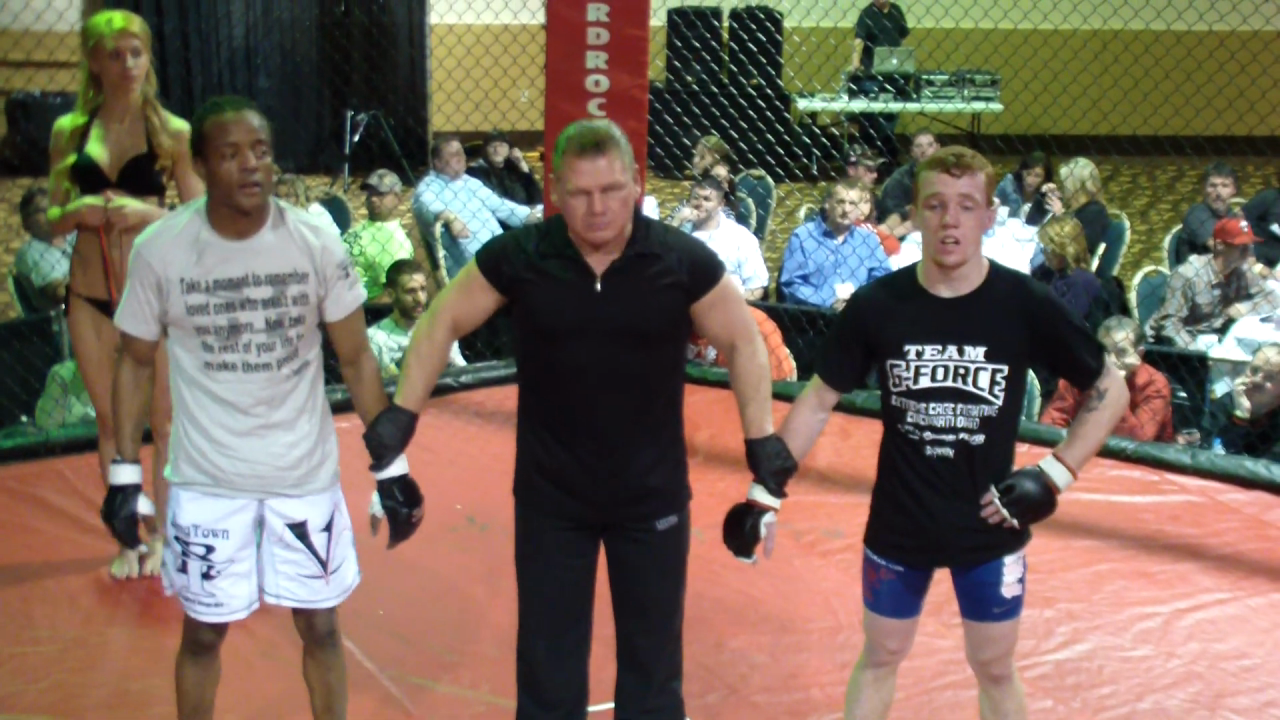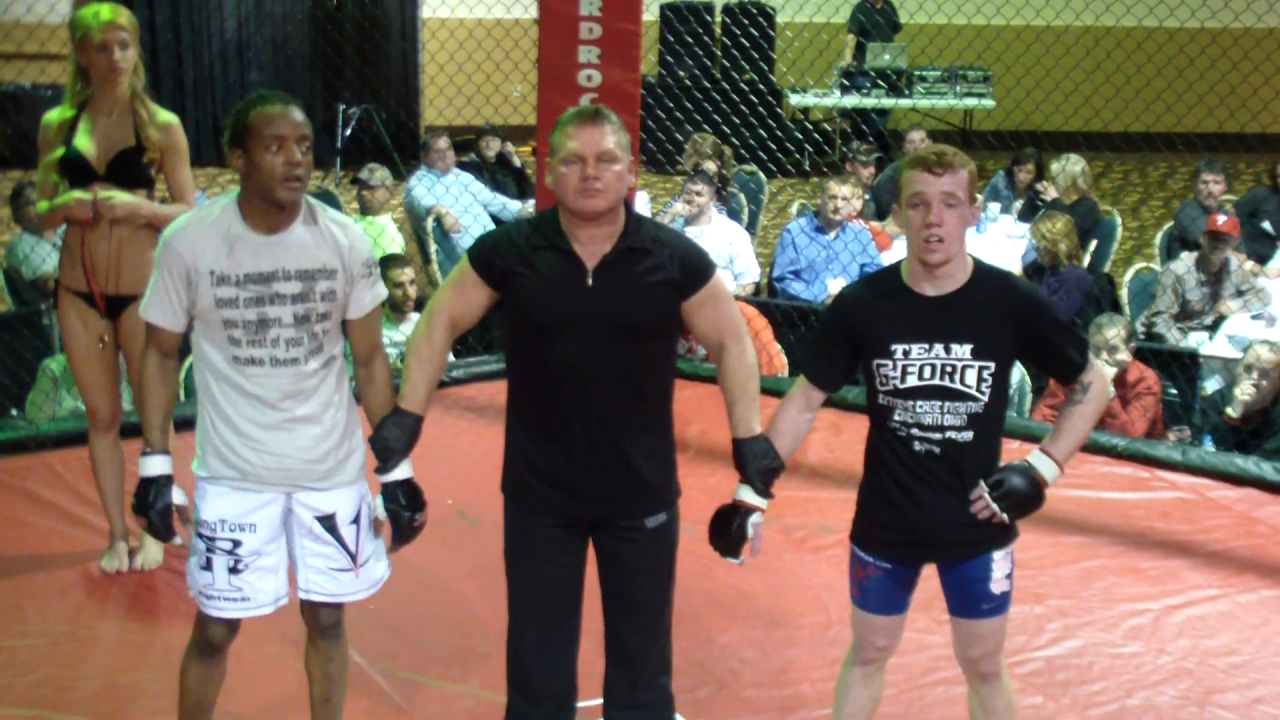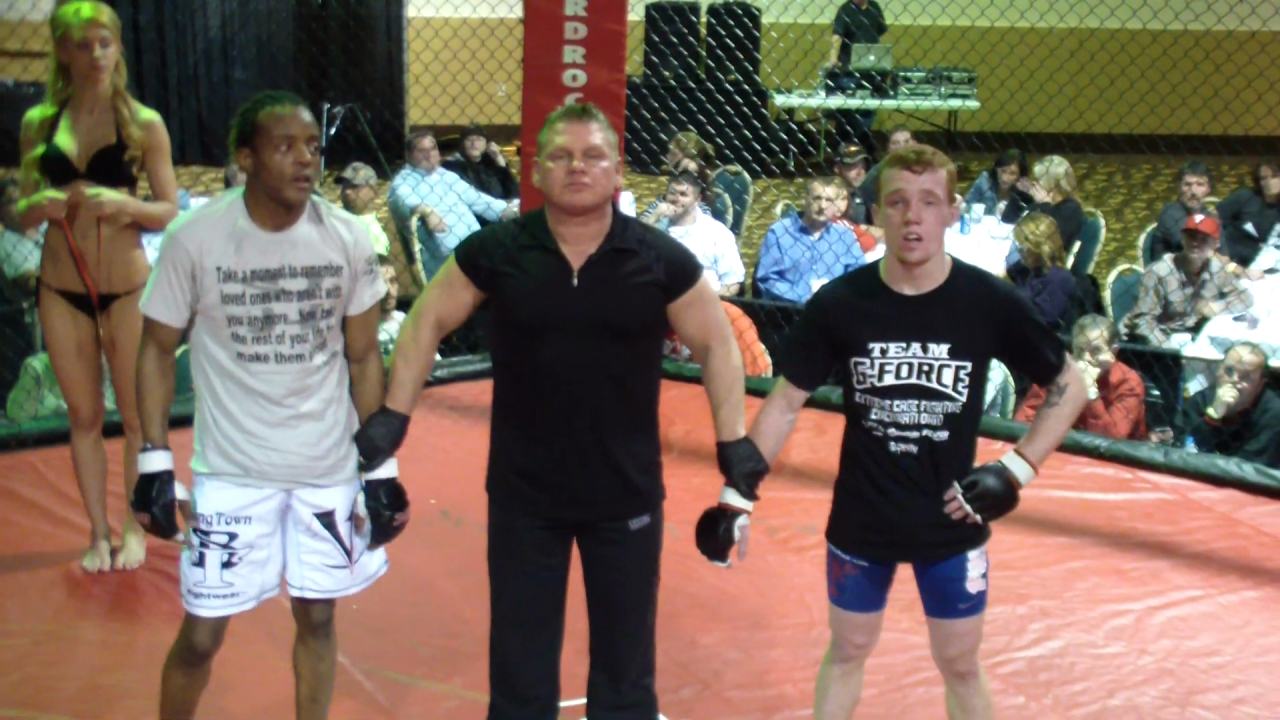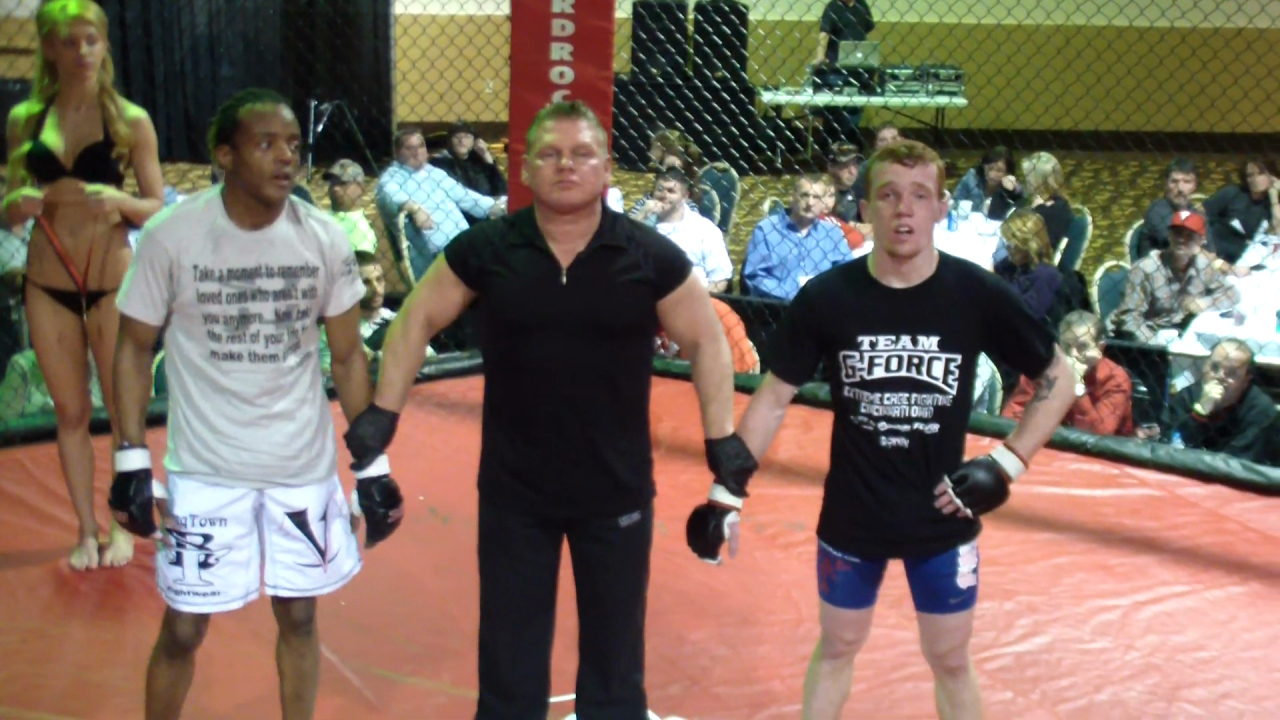
dt=0.3s
person 1, frame 1
left shoulder: (317, 242)
right shoulder: (158, 249)
left elbow: (356, 358)
right elbow: (135, 362)
left wrist: (391, 464)
right wrist: (124, 473)
left hip: (306, 473)
right hip: (206, 478)
left knee: (320, 625)
right knee: (203, 631)
person 1, frame 2
left shoulder: (345, 240)
right shoulder: (188, 241)
left elbow: (369, 361)
right elbow: (160, 355)
left wrist: (397, 468)
right wrist: (155, 465)
left hip: (332, 468)
right hip: (233, 472)
left knee: (327, 619)
right knee: (214, 630)
person 1, frame 3
left shoulder: (348, 238)
right shoulder: (193, 238)
left elbow: (365, 357)
right elbow: (158, 350)
left wrist: (381, 467)
right wrist: (154, 463)
left hip: (328, 467)
right hip: (231, 468)
left knee: (317, 618)
right knee: (201, 635)
person 1, frame 4
left shoulder: (324, 239)
right shoulder: (169, 235)
left elbow: (348, 356)
right elbow: (133, 348)
left wrist: (372, 465)
right wrist: (132, 459)
left hip: (302, 465)
right hip: (204, 468)
left knee: (298, 616)
right knee: (182, 629)
person 2, frame 1
left shoulder: (684, 260)
right shoulder: (517, 256)
left elbow: (742, 343)
right elbow: (441, 323)
left wrist: (761, 440)
right wrist: (402, 414)
left hip: (653, 492)
right hip: (550, 493)
left knee: (653, 650)
right knee: (549, 653)
person 2, frame 2
left shoulder: (675, 258)
right shoulder: (507, 250)
left elbow: (731, 342)
right elbow: (439, 324)
left wrist: (748, 440)
right wrist: (406, 416)
left hip: (643, 491)
right hip: (538, 492)
left knee: (642, 646)
right knee: (537, 650)
person 2, frame 3
left shoulder: (662, 259)
right shoulder: (493, 251)
left elbow: (716, 345)
right elbow: (426, 324)
left wrist: (733, 443)
right wrist: (392, 417)
left hip: (628, 492)
right hip: (522, 492)
left knee: (625, 648)
right knee: (520, 650)
person 2, frame 4
left shoulder: (652, 256)
right shoulder: (484, 249)
left elbow: (706, 343)
right elbow: (415, 322)
left wrist: (722, 442)
right wrist: (381, 415)
left hip: (617, 490)
right hip: (513, 490)
left knee: (614, 646)
right knee: (510, 649)
person 3, frame 1
left shoulder: (1026, 304)
right shoulder: (875, 304)
left elbow: (1111, 390)
right elbow: (818, 400)
left wrist: (1053, 475)
right wrist: (766, 493)
left hip: (989, 528)
right hip: (897, 523)
left knee: (994, 668)
right knee: (880, 657)
person 3, frame 2
left shoulder: (1012, 301)
right shoulder: (860, 304)
left elbow: (1092, 385)
right elbow: (805, 401)
left wrist: (1042, 468)
right wrist: (754, 493)
left hip: (976, 523)
right hip: (884, 520)
left knee: (983, 665)
right knee: (869, 653)
person 3, frame 3
left shoulder: (989, 301)
right shoulder: (838, 302)
left elbow: (1069, 386)
right elbow: (786, 402)
left wrist: (1016, 470)
right wrist: (739, 495)
left hip: (951, 522)
right hip: (859, 519)
left knee: (960, 664)
right knee: (847, 651)
person 3, frame 4
left shoulder: (978, 294)
right shoulder: (825, 296)
left elbow: (1059, 379)
right elbow: (773, 397)
left wrist: (1005, 464)
right wrist: (728, 492)
left hip: (943, 519)
right hip: (850, 515)
left knee: (950, 660)
right knee: (837, 646)
person 4, frame 1
left shoulder: (172, 131)
right shoulder: (68, 130)
right elbow: (52, 220)
left wrist: (146, 213)
right wrist: (75, 212)
right hip: (89, 295)
left knee: (163, 419)
right knee: (110, 421)
left ankle: (164, 533)
right ankle: (127, 537)
person 4, frame 2
left shoulder: (162, 124)
right shoulder: (57, 124)
left elbow: (188, 212)
right elbow: (41, 214)
left wrist: (135, 205)
right wrist: (64, 206)
left hip: (144, 287)
right hip: (79, 288)
right knee: (101, 417)
left ankle: (152, 530)
right ankle: (115, 534)
person 4, frame 3
left shoulder: (143, 122)
right shoulder: (38, 122)
left elbow: (171, 212)
right elbow: (21, 213)
left wrist: (123, 203)
right wrist: (39, 205)
left hip: (126, 285)
right hip: (61, 287)
left knee: (135, 414)
right knee: (83, 416)
left ankle: (134, 529)
right ankle: (98, 533)
person 4, frame 4
left shoulder: (130, 119)
left elbow: (159, 208)
left wrist: (118, 200)
left hip: (113, 282)
right hip: (47, 284)
left knee: (123, 410)
right knee: (70, 413)
left ankle: (122, 525)
right ankle: (86, 529)
